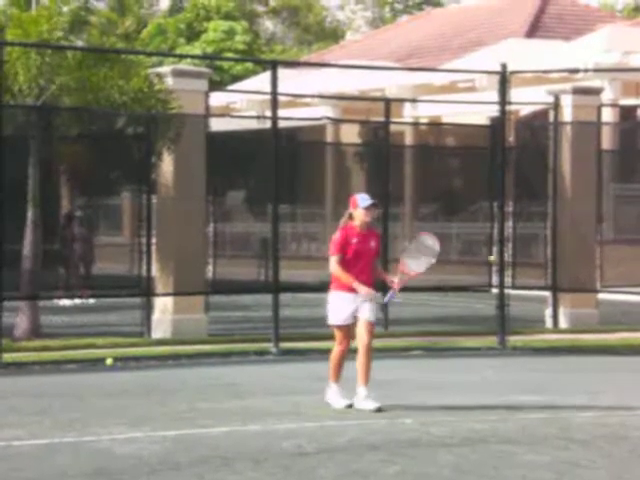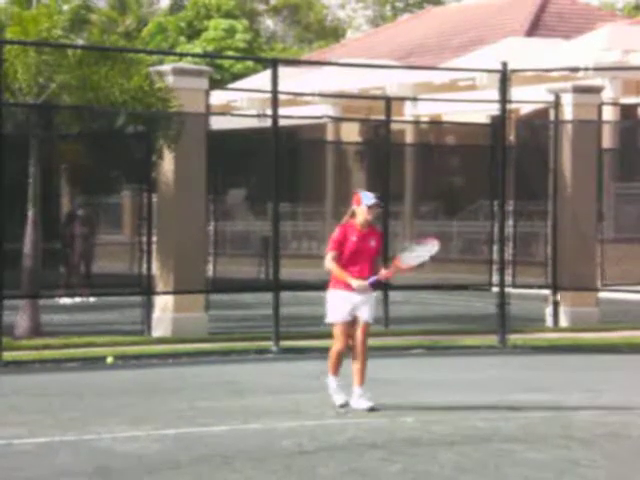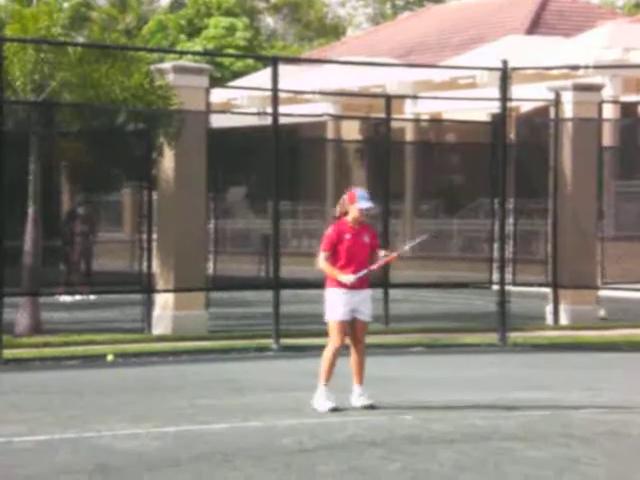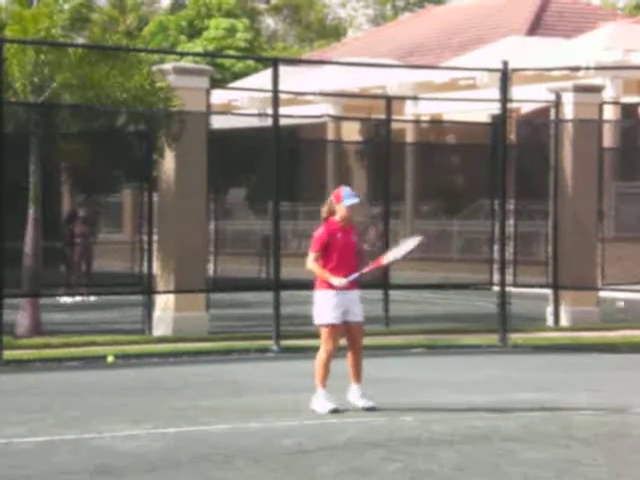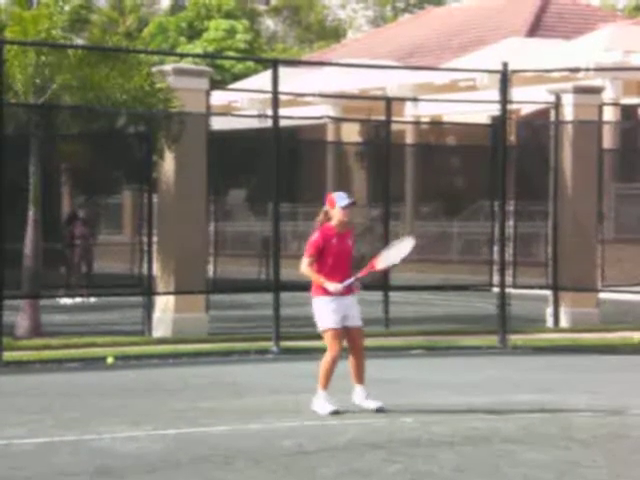
dt=0.3s
person 1, frame 1
left shoulder: (374, 236)
right shoulder: (342, 233)
right elbow: (334, 267)
left wrist: (387, 278)
right wrist: (358, 286)
left hip: (365, 296)
right hip: (342, 294)
left knee: (365, 343)
right knee: (342, 344)
left ankle: (362, 394)
right ankle: (333, 389)
person 1, frame 2
left shoulder: (376, 234)
right shoulder: (342, 231)
right elbow: (329, 262)
left wrist: (381, 272)
right wrist: (351, 280)
left hip: (365, 294)
right hip: (341, 292)
left knee: (360, 343)
right knee: (341, 343)
left ankle: (358, 394)
right ankle: (333, 379)
person 1, frame 3
left shoulder: (368, 230)
right shoulder: (335, 229)
right elbow: (321, 262)
left wrist: (379, 256)
right wrist: (341, 276)
left hip: (362, 292)
right hip: (338, 292)
left knee: (359, 343)
right knee: (336, 343)
left ankle: (358, 392)
right ankle: (321, 393)
person 1, frame 4
left shoulder: (351, 229)
right shoulder: (325, 230)
right elbow: (311, 263)
left wrist: (364, 247)
right wrist: (332, 279)
left hip: (351, 293)
right hip: (328, 293)
left knee: (356, 344)
right knee: (329, 347)
left ankle: (355, 391)
right ankle: (320, 396)
person 1, frame 5
left shoulder: (348, 234)
right shoulder: (320, 235)
right elbow: (304, 267)
left wrist: (352, 283)
right wrist: (326, 284)
left hip: (347, 298)
right hip: (326, 299)
left knee: (358, 347)
right knee: (334, 350)
left ankle: (360, 393)
right ankle: (320, 397)
